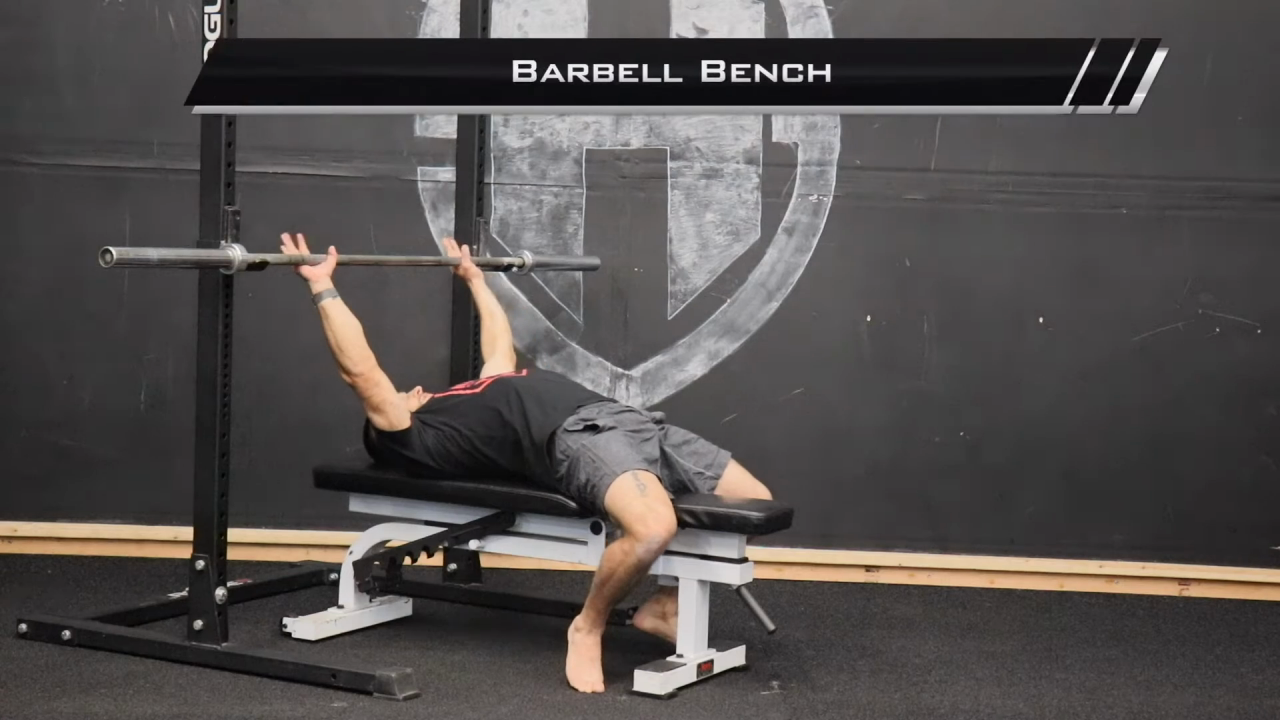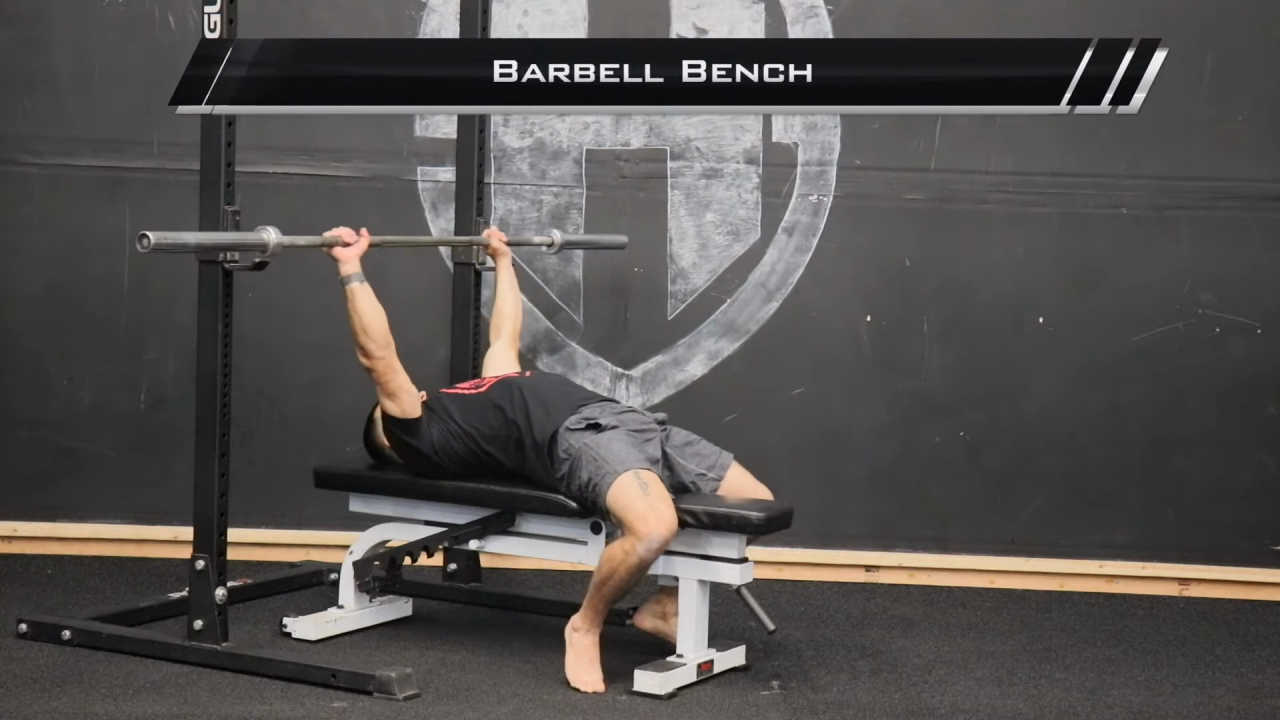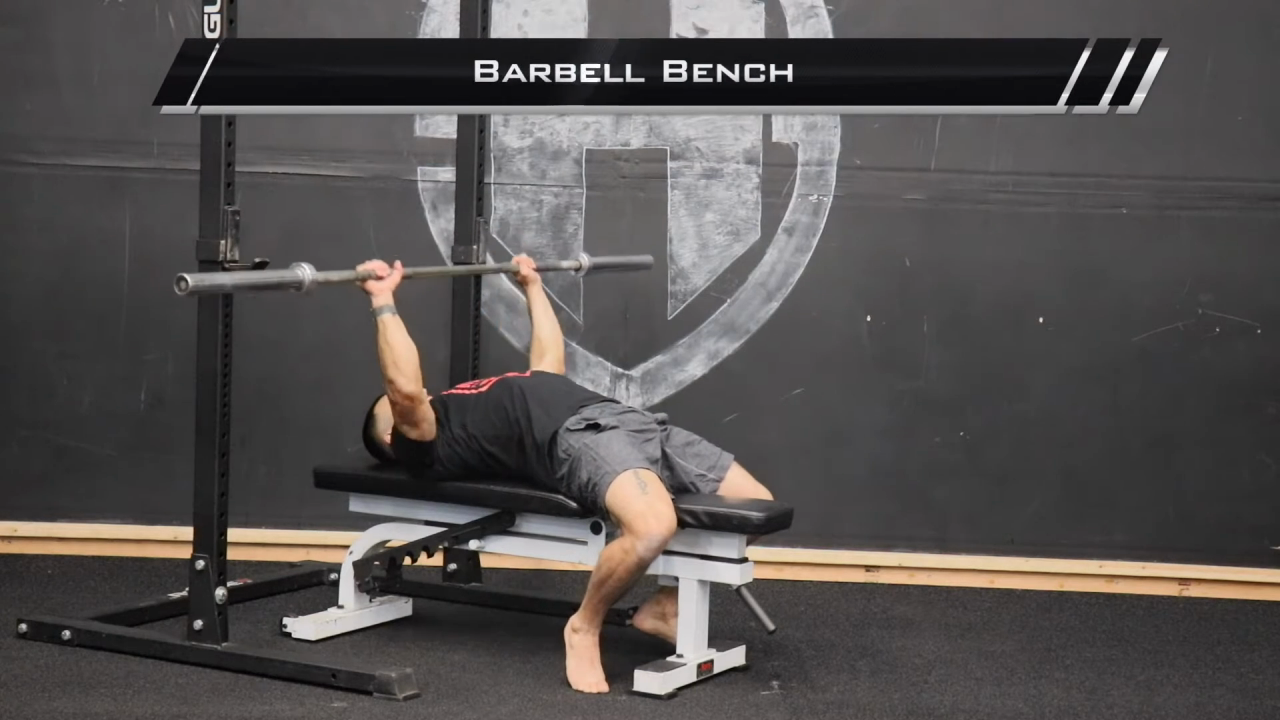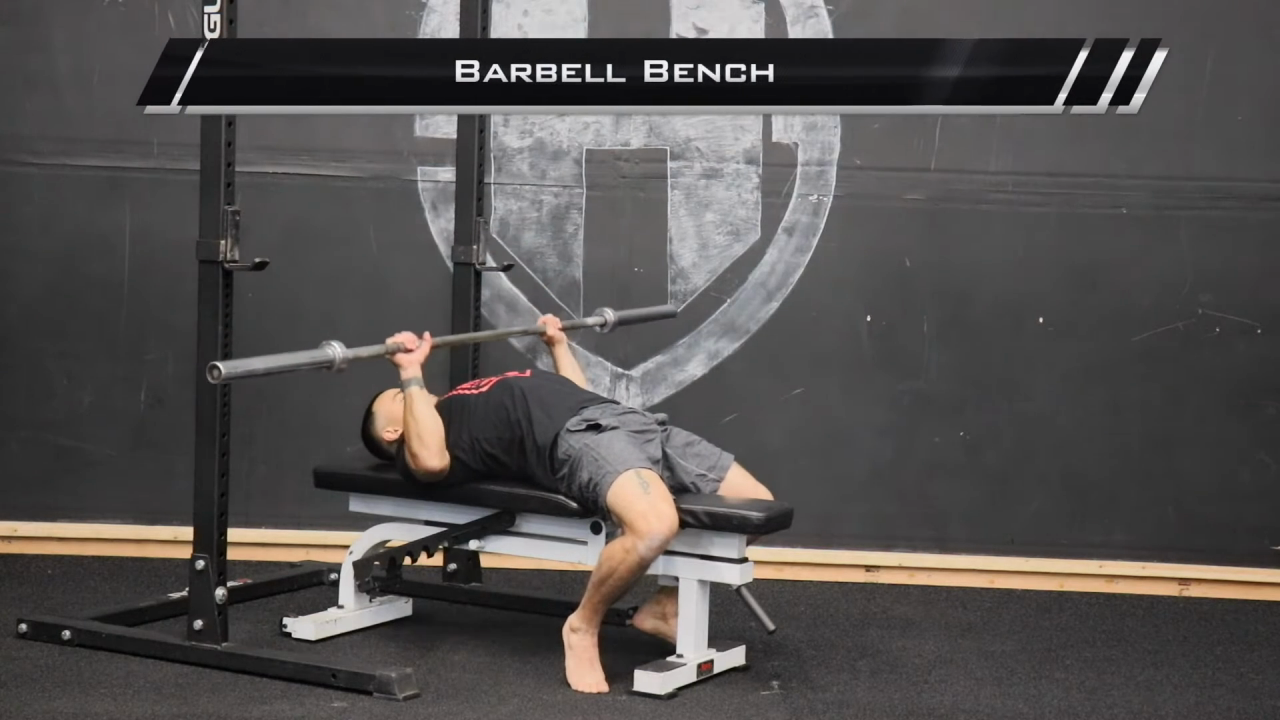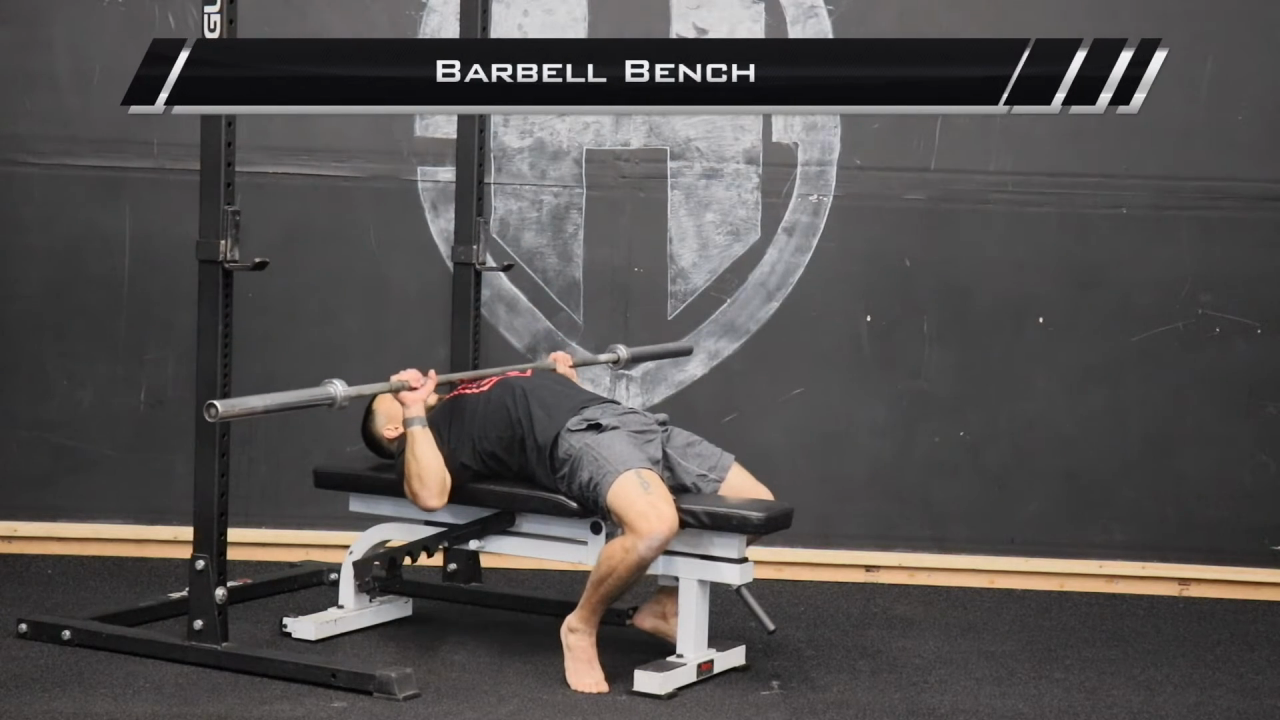
dt=0.7s
person 1, frame 1
left shoulder: (471, 403)
right shoulder: (420, 439)
left elbow: (501, 348)
right elbow: (362, 372)
left wrist: (474, 278)
right wrist: (322, 286)
left knee: (754, 507)
right knee: (653, 528)
left ankle: (665, 606)
right ankle: (588, 627)
person 1, frame 2
left shoulder: (475, 404)
right shoulder: (422, 438)
left elbow: (504, 336)
right elbow: (377, 356)
left wrist: (502, 259)
right wrist: (351, 269)
right knee: (654, 527)
left ankle: (665, 606)
right ankle: (585, 626)
person 1, frame 3
left shoulder: (477, 408)
right shoulder: (427, 444)
left elbow: (550, 361)
right elbow: (405, 389)
left wrist: (532, 287)
right wrist: (383, 302)
right knee: (652, 526)
left ankle: (665, 606)
right ankle: (584, 628)
person 1, frame 4
left shoulder: (472, 409)
right shoulder: (420, 440)
right elbow: (430, 461)
left wrist: (559, 344)
right wrist: (409, 371)
right knee: (654, 526)
left ankle: (666, 606)
right ankle: (583, 626)
person 1, frame 5
left shoulder: (477, 404)
right shoulder: (428, 431)
right elbow: (430, 496)
left wrist: (568, 378)
right wrist: (413, 409)
right knee: (654, 527)
left ankle: (666, 605)
right ankle: (581, 627)
